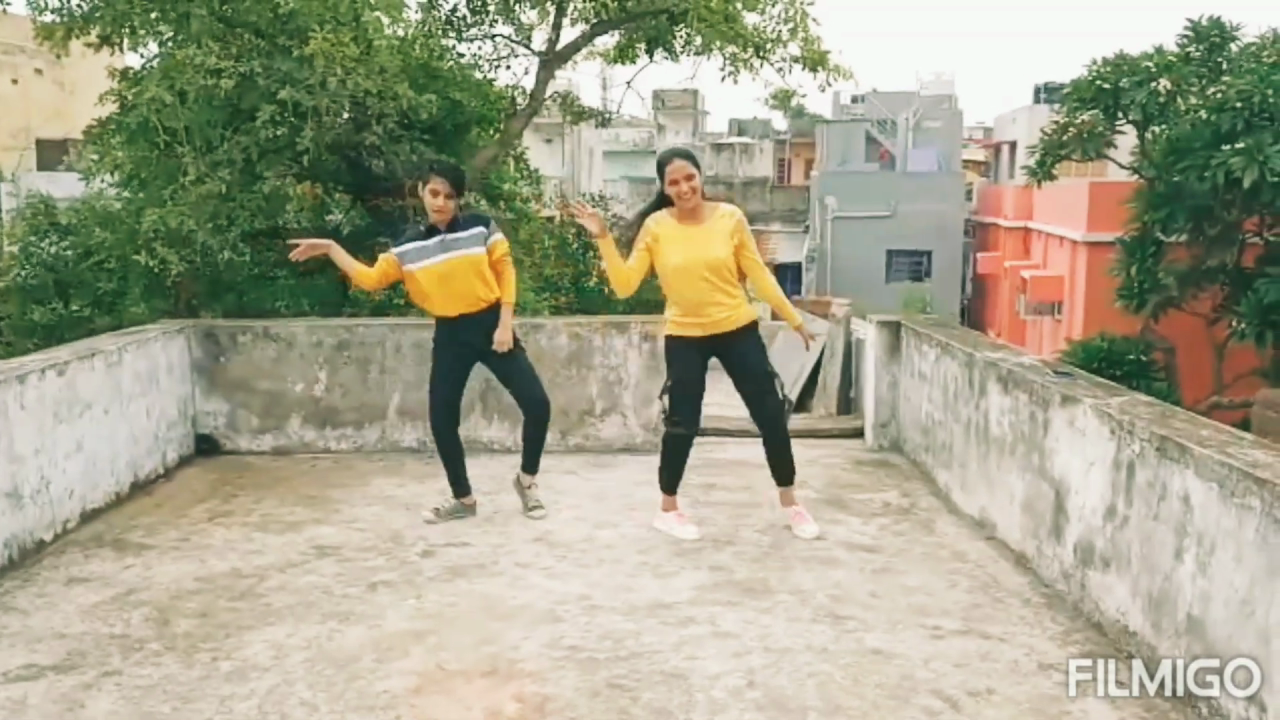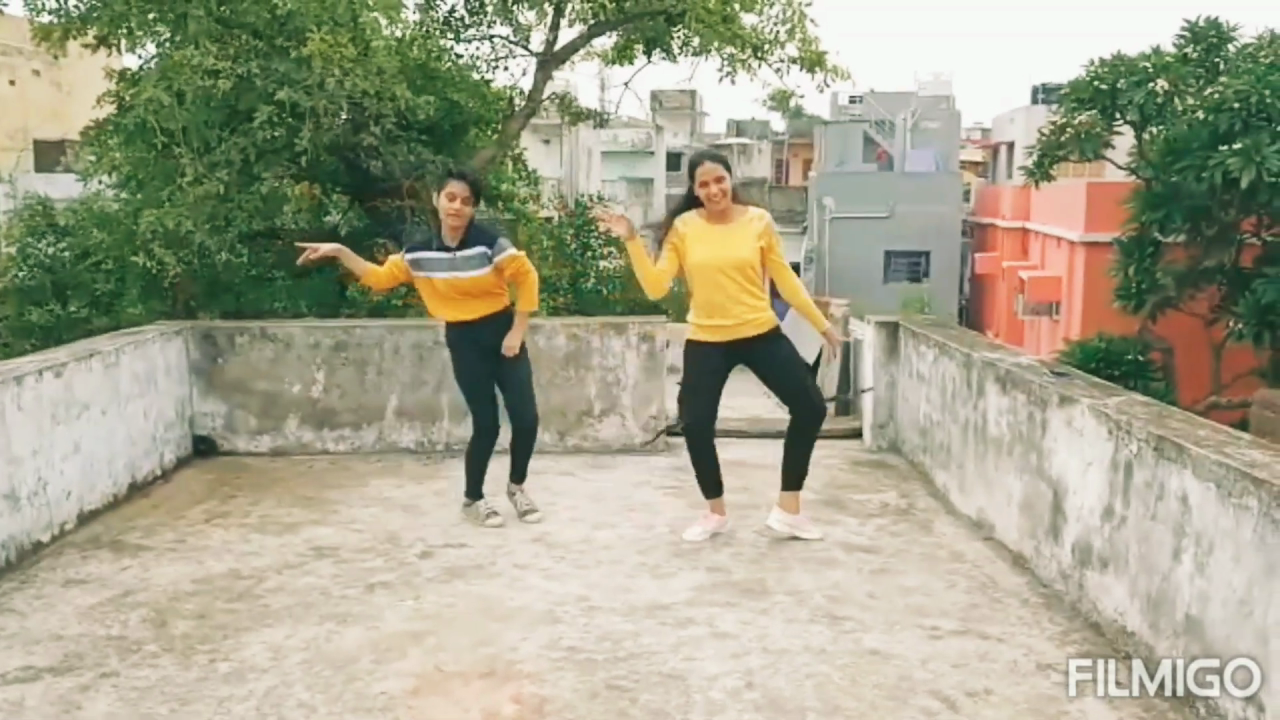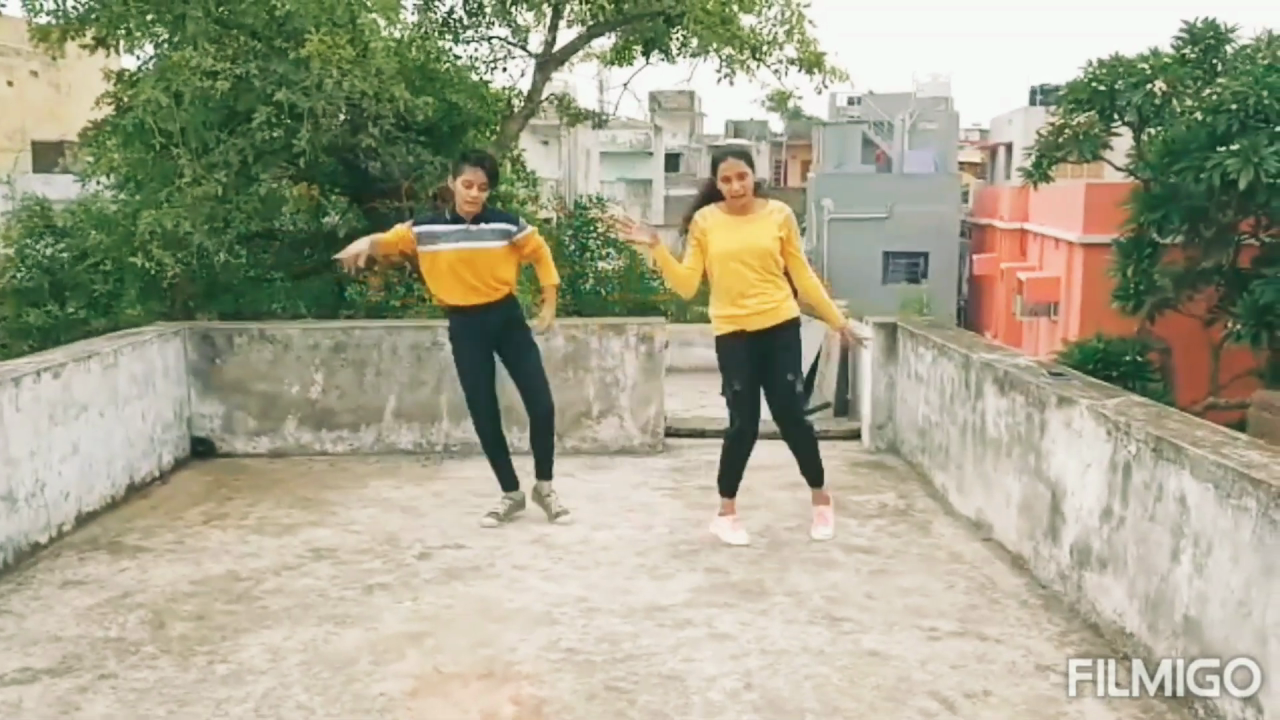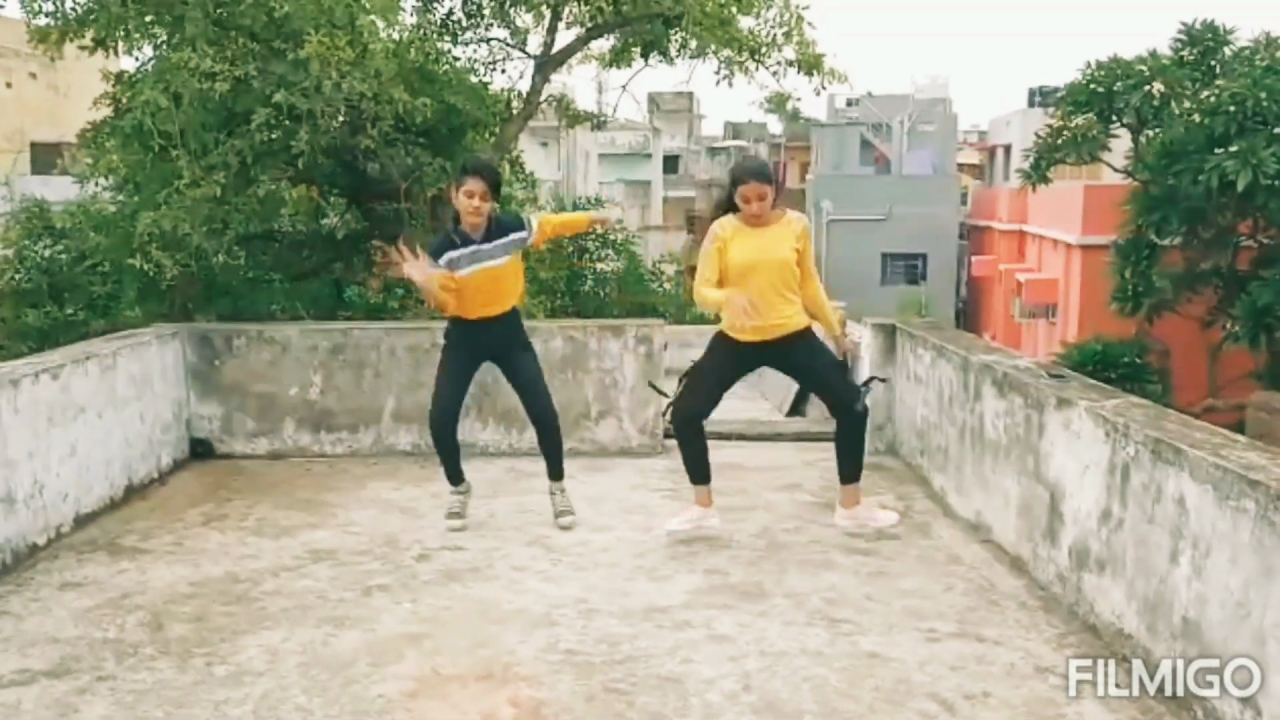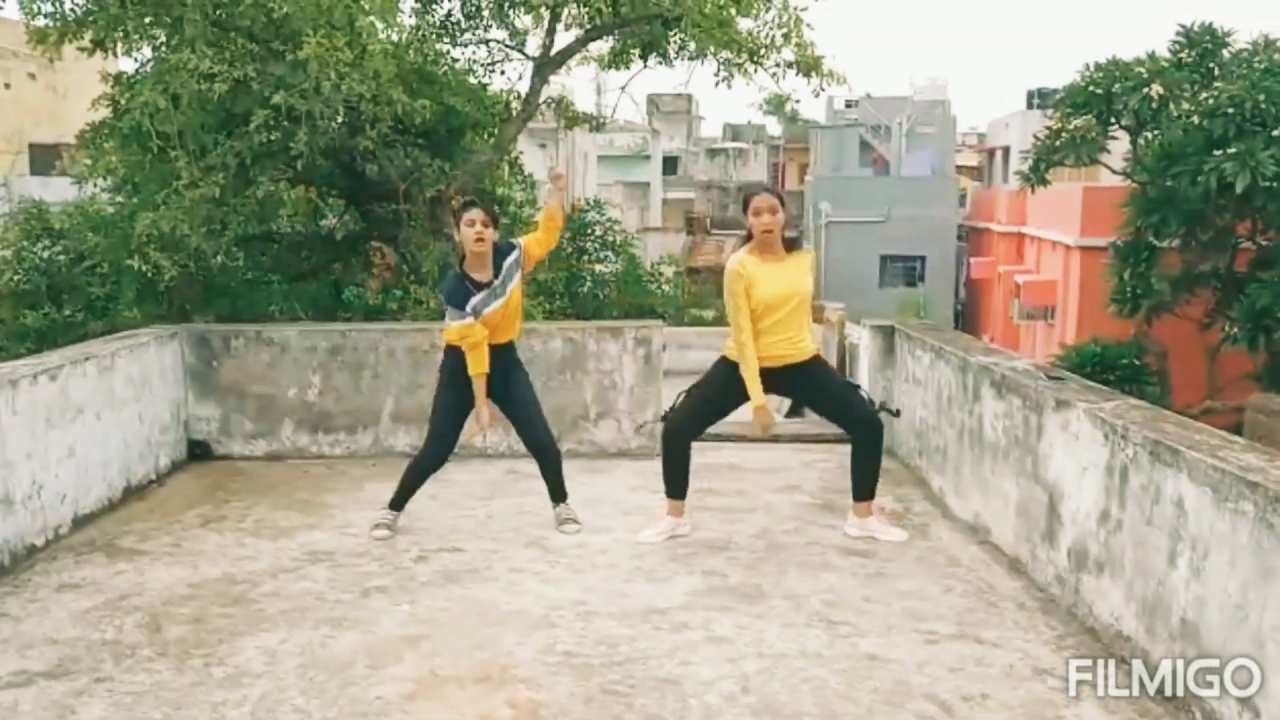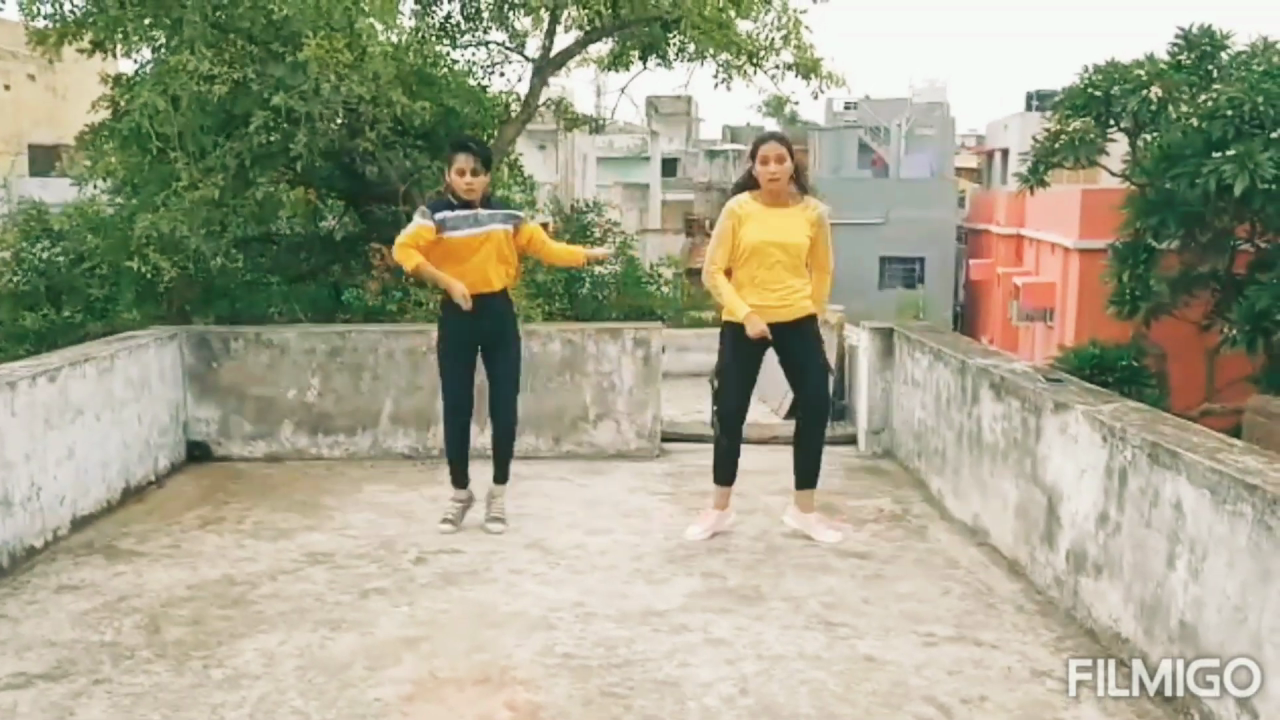
dt=0.2s
person 1, frame 1
left shoulder: (730, 218)
right shoulder: (655, 227)
left elbow: (757, 274)
right elbow: (625, 286)
left wrist: (794, 320)
right wrist: (603, 237)
left hip: (738, 329)
right hip: (685, 336)
left knee: (771, 412)
right knee: (681, 423)
left ankle: (790, 504)
right ankle: (669, 510)
person 1, frame 2
left shoulder: (759, 221)
right shoulder: (683, 228)
left elbow: (784, 278)
right elbow: (655, 288)
left wrist: (822, 325)
right wrist: (632, 241)
left hip: (761, 334)
right hip: (707, 341)
left knee: (811, 408)
right knee: (696, 426)
left ankle: (788, 509)
right ankle: (715, 512)
person 1, frame 3
left shoulder: (779, 214)
right shoulder: (703, 221)
left elbow: (802, 273)
right elbow: (686, 285)
left wrist: (837, 320)
right wrist: (655, 246)
left hip: (780, 326)
right hip: (732, 331)
left knee: (790, 416)
right knee: (744, 422)
left ankle: (820, 501)
right ankle: (726, 513)
person 1, frame 4
left shoulder: (795, 225)
right shoulder: (721, 232)
left elbow: (809, 282)
right elbow: (702, 291)
left wrist: (835, 329)
right wrist: (730, 300)
left hip: (792, 335)
right hip: (737, 339)
left knee: (850, 406)
right knee: (686, 412)
left ankle: (851, 505)
right ankle: (702, 506)
person 1, frame 5
left shoulder: (804, 257)
right shoulder: (739, 266)
right elbow: (742, 335)
left wrist: (811, 349)
right wrist: (757, 399)
left hip: (800, 362)
right hip: (745, 363)
left knee: (867, 423)
right knee: (677, 428)
left ankle: (863, 515)
right ankle: (675, 516)
person 1, frame 6
left shoulder: (813, 211)
right shoulder: (737, 209)
left elbow: (822, 269)
right elbow: (713, 272)
left wrist: (816, 310)
right wrist: (746, 314)
left hip: (798, 323)
right hip: (742, 324)
left knee: (814, 410)
right knee: (730, 414)
left ankle: (804, 509)
right ankle: (719, 509)
person 2, frame 1
left shoulder: (480, 227)
right shoulder: (408, 246)
left elbow: (504, 271)
right elbow: (372, 278)
left wrist: (506, 323)
right wrist: (329, 247)
left hip: (491, 327)
right hip: (451, 335)
left knee: (538, 405)
right knee: (442, 422)
left ankle: (527, 479)
right ankle: (462, 497)
person 2, frame 2
left shoulder: (489, 241)
right shoulder: (419, 251)
left elbow: (526, 277)
right elbow: (381, 278)
left wrist: (518, 331)
right wrist: (338, 250)
left hip: (502, 331)
right hip: (463, 339)
left knee: (525, 418)
right knee: (486, 423)
left ankle: (517, 487)
right ankle: (473, 500)
person 2, frame 3
left shoulder: (506, 223)
right shoulder: (427, 227)
left elbow: (540, 254)
right elbow: (386, 243)
left wrist: (549, 302)
right wrist: (363, 244)
left hip: (507, 319)
right hip: (466, 326)
left knee: (541, 406)
right knee: (485, 416)
left ankle: (544, 487)
right ankle: (511, 493)
person 2, frame 4
left shoulder: (513, 229)
right shoulder: (444, 249)
left elbow: (555, 225)
right elbow: (444, 303)
left wrist: (595, 218)
right wrist: (425, 282)
left hip: (508, 332)
right hip: (464, 335)
left knee: (544, 413)
right knee: (441, 419)
left ankle: (557, 490)
right ankle: (459, 489)
person 2, frame 5
left shoulder: (511, 254)
right shoulder: (457, 292)
left elbow: (547, 236)
right elbow: (473, 349)
left wrist: (556, 197)
right wrist: (481, 405)
left hip: (505, 360)
right hip: (463, 364)
left knee: (540, 439)
right knee: (437, 449)
left ankle: (560, 504)
right ankle: (393, 509)
person 2, frame 6
left shoulder: (507, 214)
right shoulder: (437, 212)
left elbow: (545, 249)
right elbow: (405, 251)
left wrist: (592, 255)
right wrist: (446, 281)
left hip: (499, 314)
right hip: (457, 315)
left knee: (504, 408)
right knee: (457, 408)
left ankle: (498, 493)
right ankle: (460, 494)
